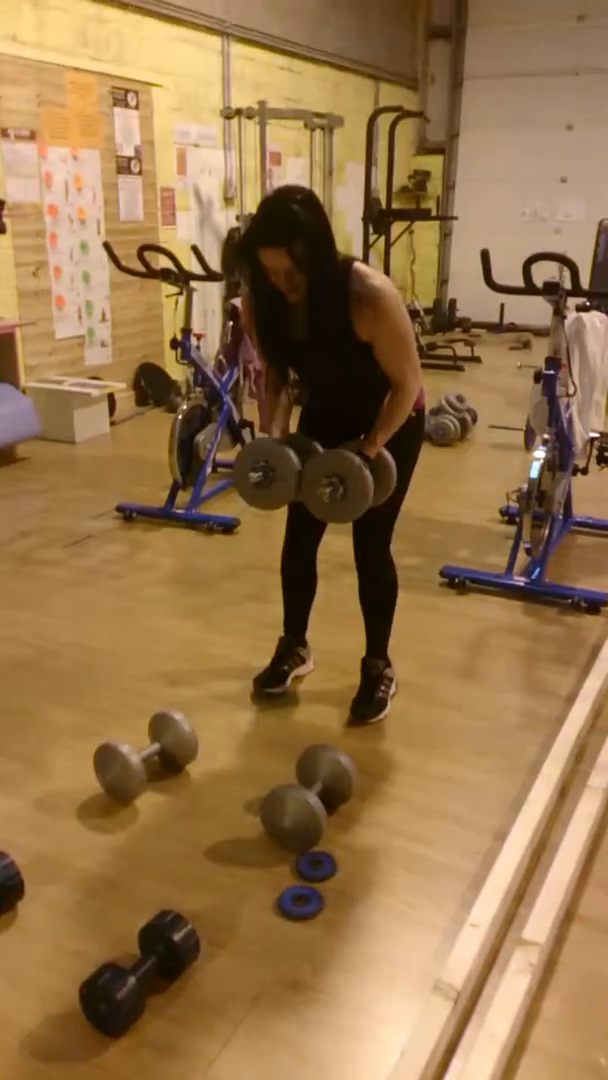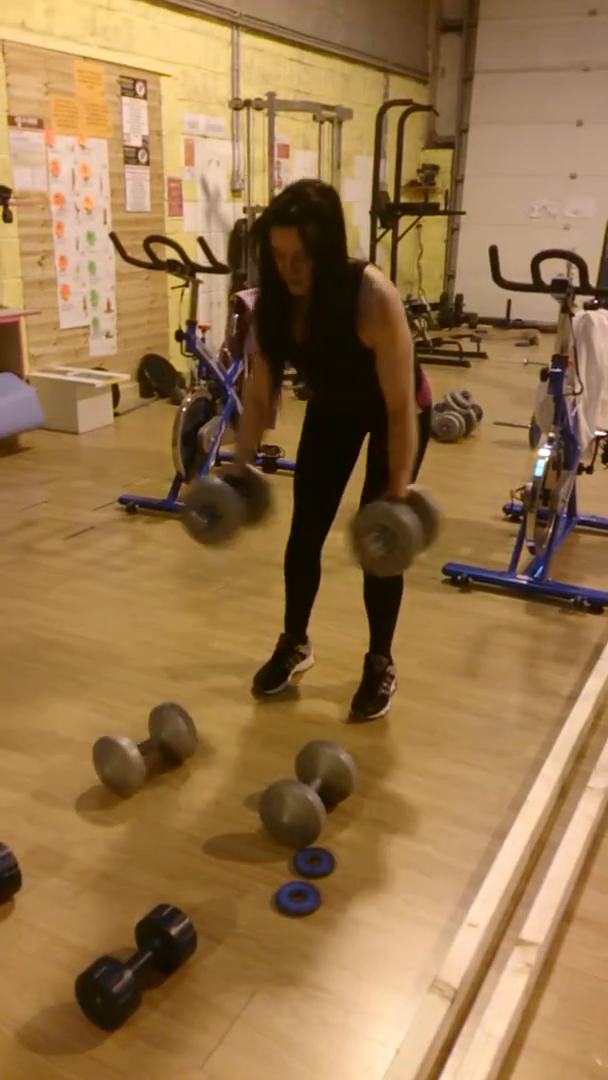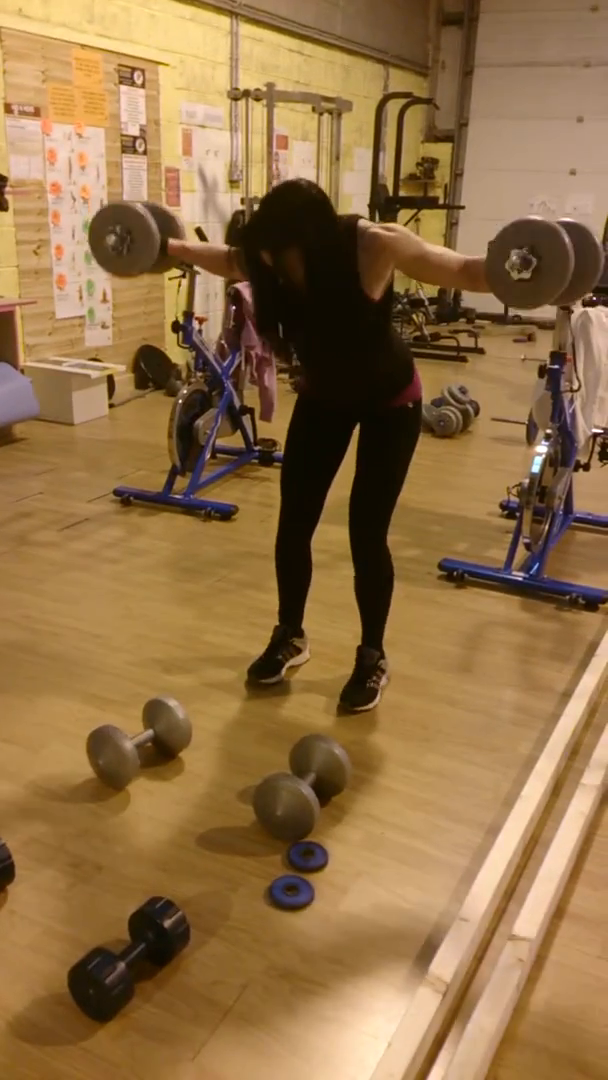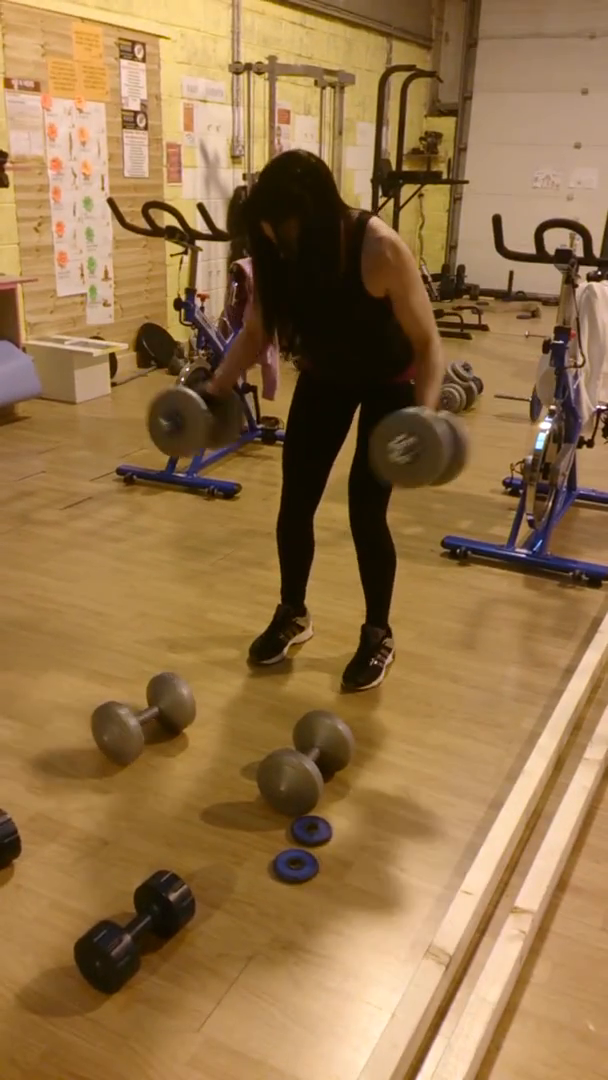
dt=0.5s
person 1, frame 1
left shoulder: (369, 295)
right shoulder: (259, 300)
left elbow: (407, 383)
right elbow: (275, 373)
left wrist: (369, 451)
right wrist: (274, 435)
left hip: (391, 420)
right hip: (324, 416)
left knee: (370, 543)
right knee: (299, 535)
left ankle: (379, 666)
right ankle: (293, 647)
person 1, frame 2
left shoulder: (373, 300)
right shoulder: (272, 300)
left elbow: (401, 405)
right elbow: (260, 386)
left wrist: (397, 492)
right wrist: (240, 461)
left hip: (391, 411)
right hip: (331, 410)
right knee: (305, 530)
left ankle: (380, 665)
right ankle: (293, 644)
person 1, frame 3
left shoulder: (373, 246)
right shoulder: (274, 261)
left elbow: (462, 270)
right elbow: (230, 261)
right wrist: (176, 249)
left hip: (390, 402)
right hip: (321, 397)
left knee: (366, 532)
right knee: (293, 523)
left ankle: (372, 656)
right ankle: (289, 636)
person 1, frame 4
left shoulder: (379, 249)
right shoulder: (278, 253)
left elbow: (425, 340)
right elbow: (259, 328)
left wrist: (426, 409)
right wrist: (218, 386)
left hip: (388, 384)
right hip: (322, 379)
left knee: (366, 511)
right knee: (295, 503)
left ankle: (378, 635)
right ankle: (292, 614)
